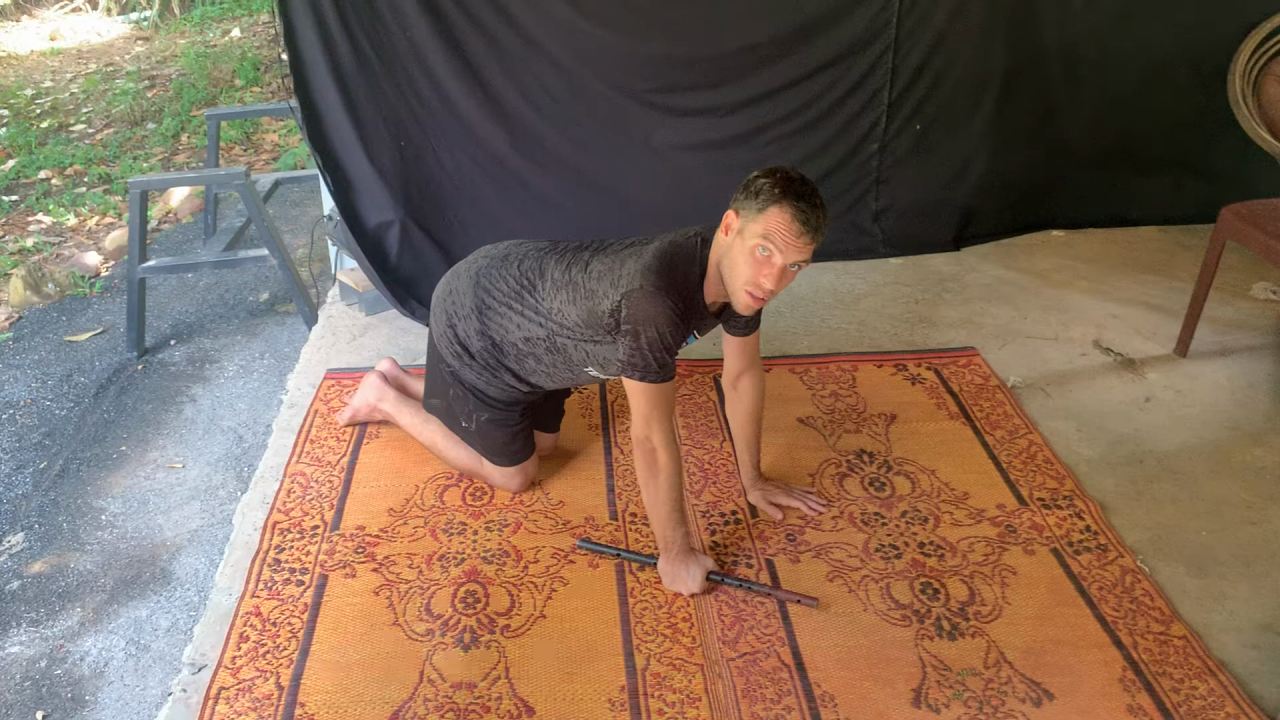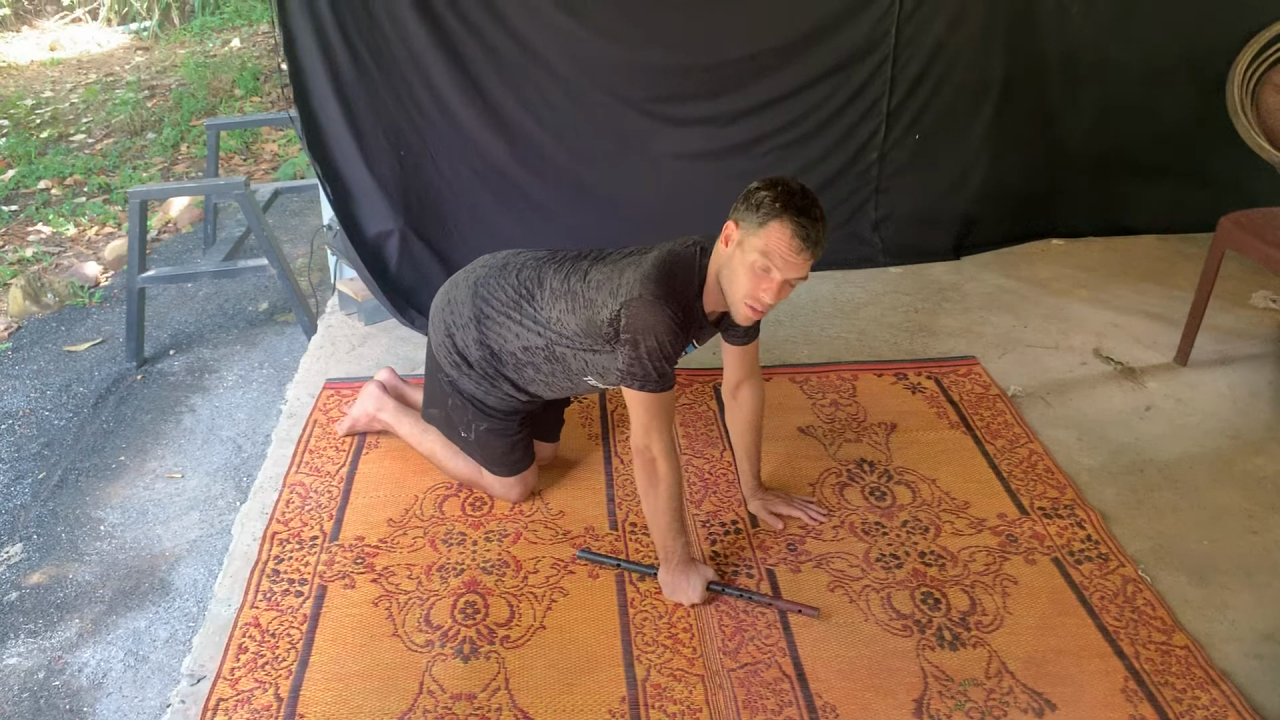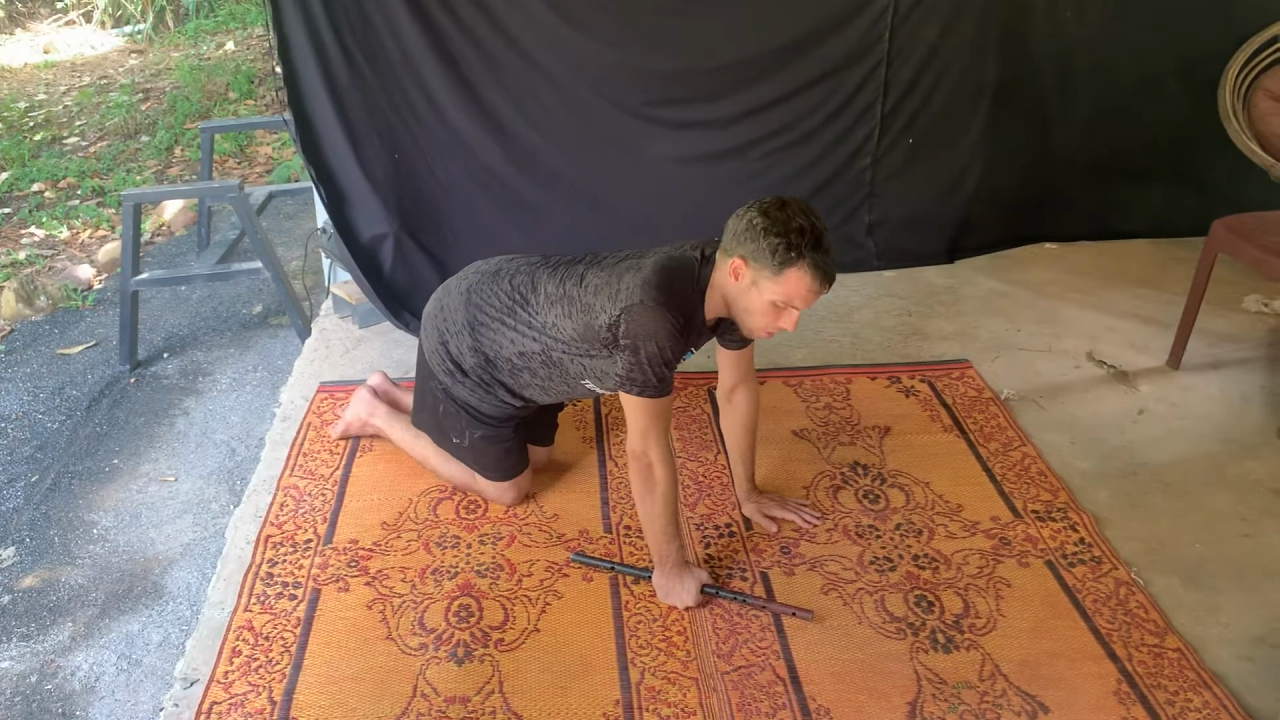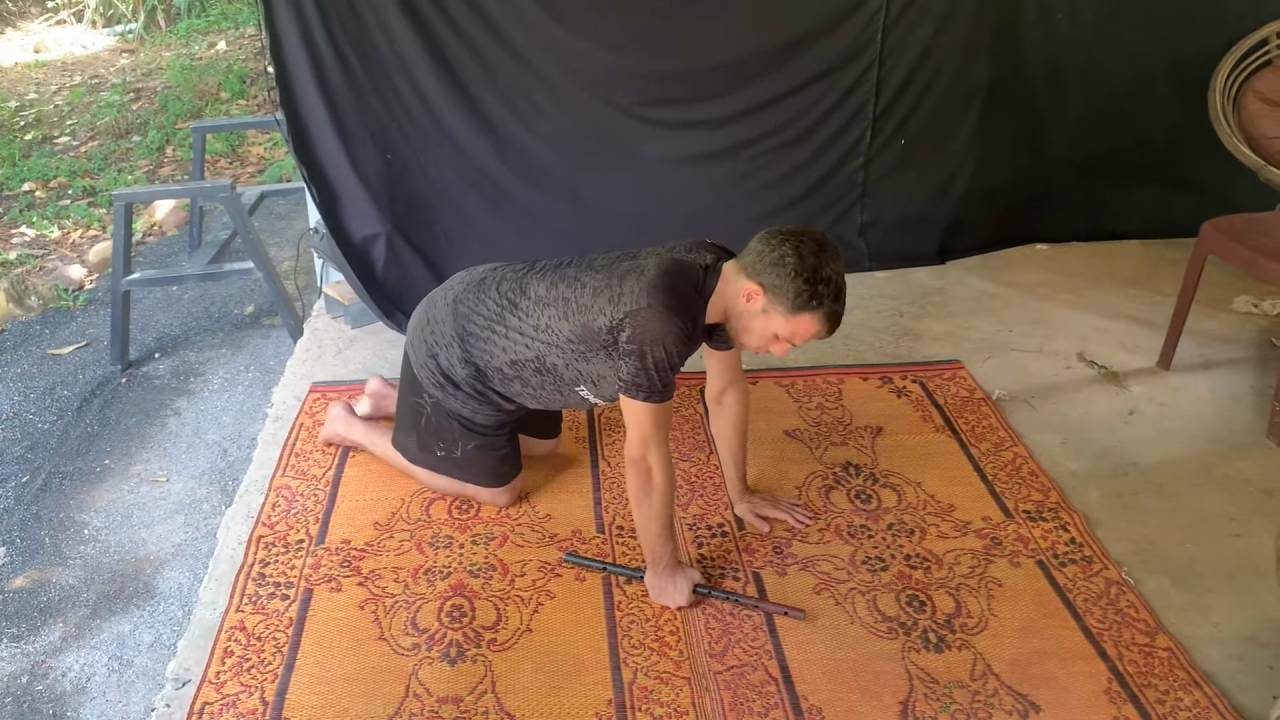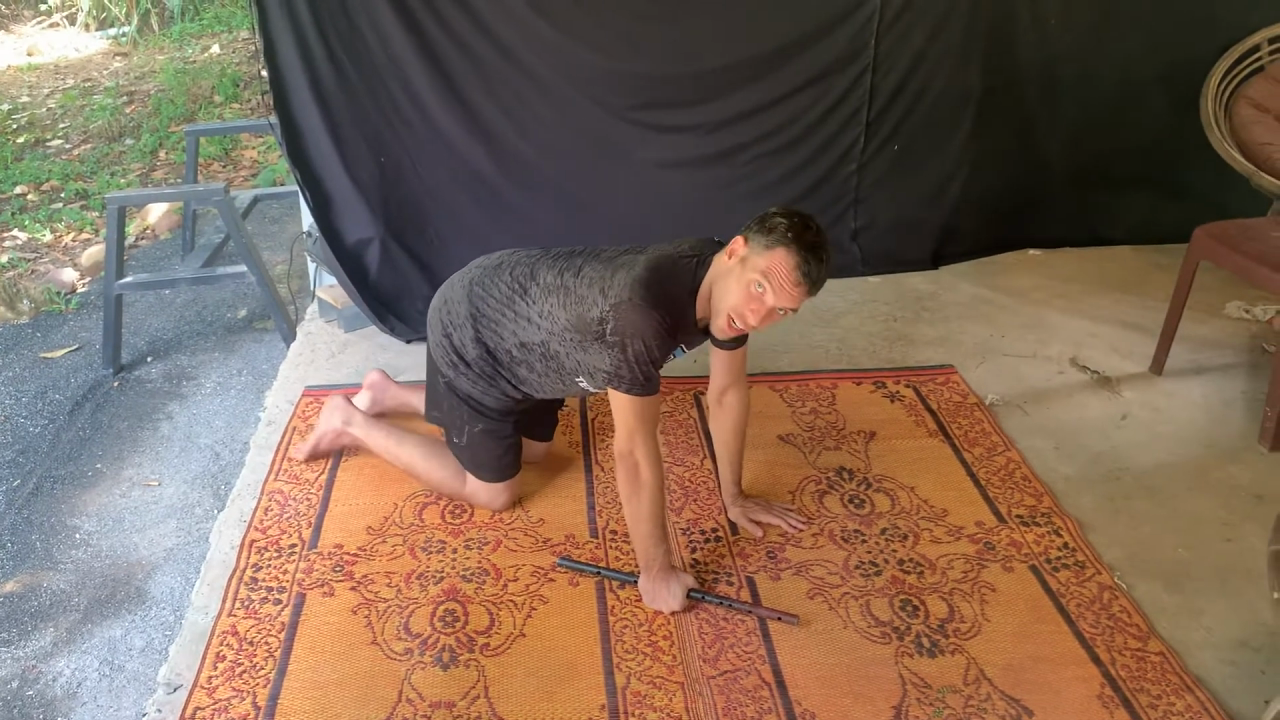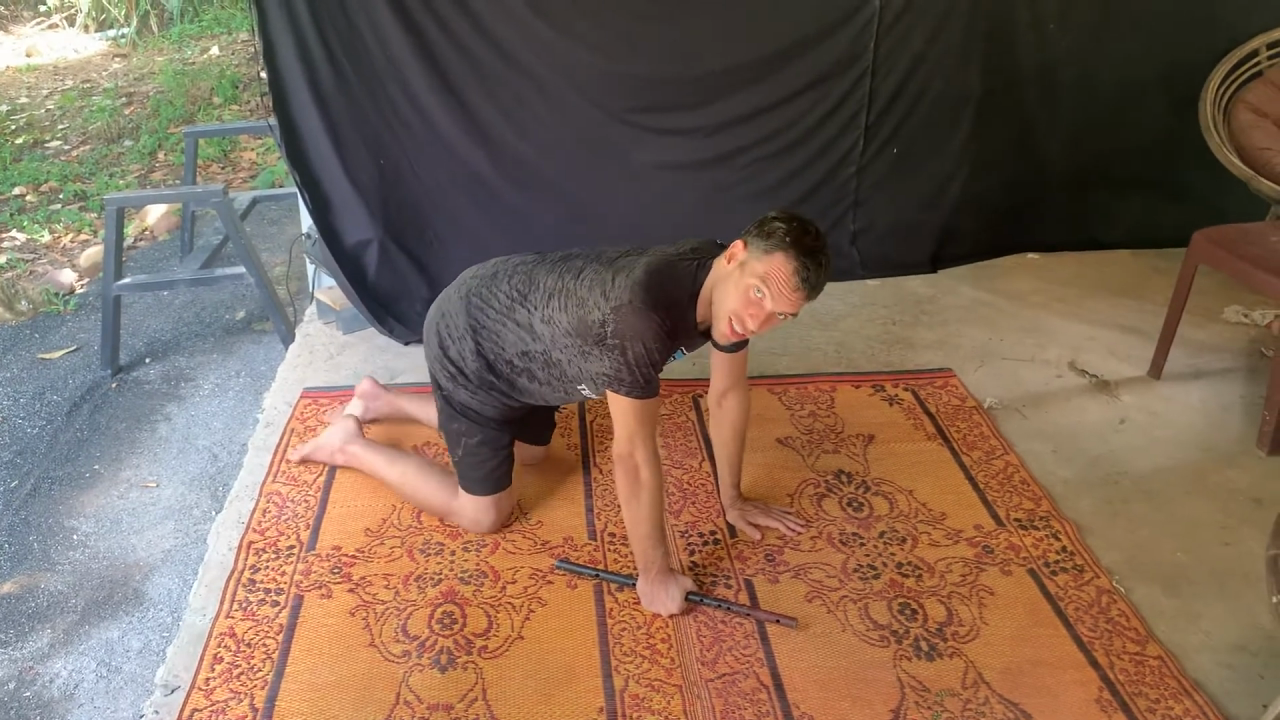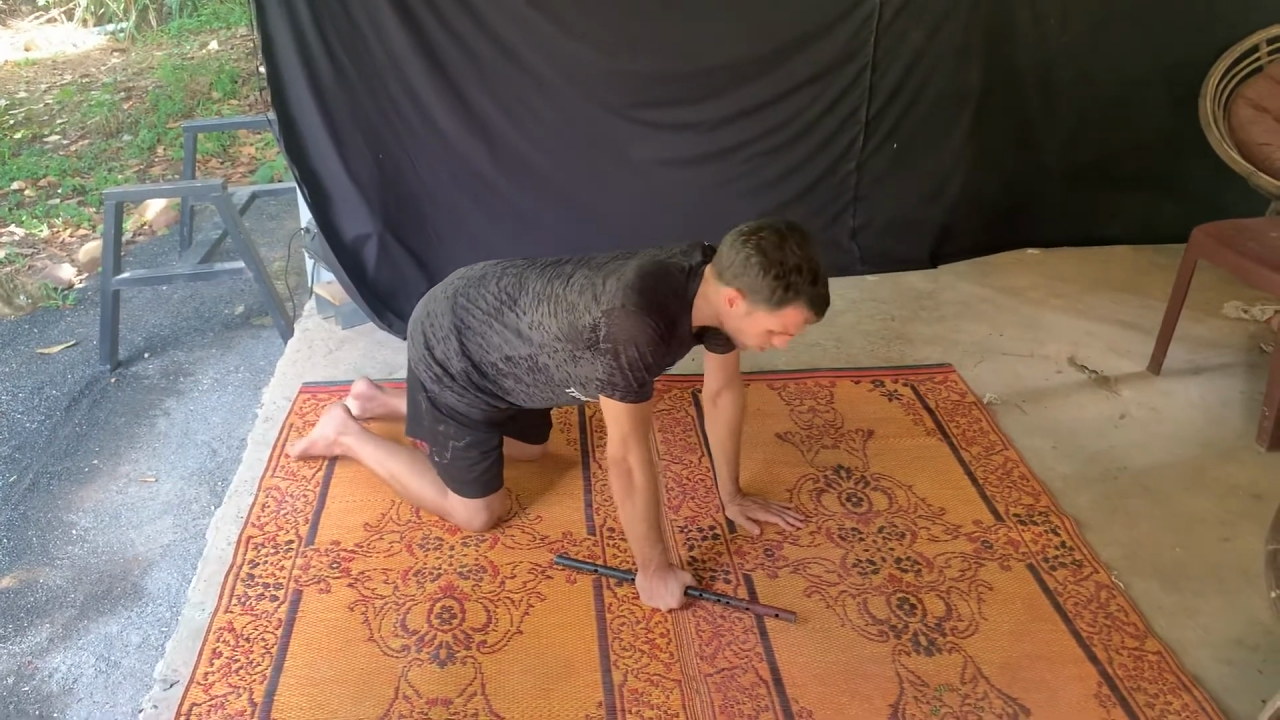
dt=0.7s
person 1, frame 1
left shoulder: (738, 269)
right shoulder: (653, 298)
left elbow: (742, 375)
right elbow: (652, 439)
left wrist: (753, 480)
right wrist: (675, 554)
left hip: (522, 311)
right hip: (474, 321)
left knee: (539, 443)
right knee: (512, 473)
left ankle: (401, 378)
right ankle: (384, 398)
person 1, frame 2
left shoulder: (737, 278)
right shoulder: (652, 307)
left elbow: (742, 385)
right elbow: (652, 449)
left wrist: (753, 490)
right wrist: (676, 564)
left hip: (519, 317)
right hip: (474, 331)
left knee: (540, 452)
right knee: (512, 483)
left ankle: (400, 390)
right ankle: (383, 409)
person 1, frame 3
left shoulder: (730, 281)
right shoulder: (652, 316)
left elbow: (737, 388)
right elbow: (648, 454)
left wrist: (747, 492)
right wrist: (670, 568)
left hip: (514, 325)
right hip: (465, 337)
left knee: (533, 456)
right knee: (507, 487)
left ankle: (392, 393)
right ankle: (376, 412)
person 1, frame 4
left shoulder: (724, 274)
right shoulder: (656, 322)
left elbow: (726, 390)
right elbow: (645, 458)
left wrist: (739, 493)
right wrist: (663, 568)
left hip: (497, 321)
right hip: (453, 348)
left knee: (540, 443)
right knee: (499, 488)
left ankle: (393, 399)
right ankle: (352, 425)
person 1, frame 5
left shoulder: (726, 285)
right shoulder: (642, 311)
left elbow: (727, 391)
right elbow: (635, 454)
left wrist: (734, 497)
right wrist: (656, 571)
left hip: (516, 313)
right hip: (470, 328)
left knee: (532, 448)
right knee: (494, 491)
left ankle: (386, 393)
right ankle: (351, 423)
person 1, frame 6
left shoulder: (727, 287)
right shoulder: (641, 313)
left elbow: (728, 394)
right elbow: (634, 455)
left wrist: (732, 499)
right wrist: (655, 574)
left hip: (514, 327)
right hip: (467, 339)
left knee: (529, 449)
right knee: (486, 513)
left ankle: (381, 400)
right ankle: (352, 444)
person 1, frame 7
left shoulder: (717, 280)
right shoulder: (631, 320)
left elbow: (723, 391)
right elbow: (627, 457)
left wrist: (731, 495)
right wrist: (653, 569)
left hip: (502, 324)
right hip: (454, 343)
left knee: (528, 446)
right knee: (480, 511)
left ankle: (379, 399)
right ankle: (347, 434)
